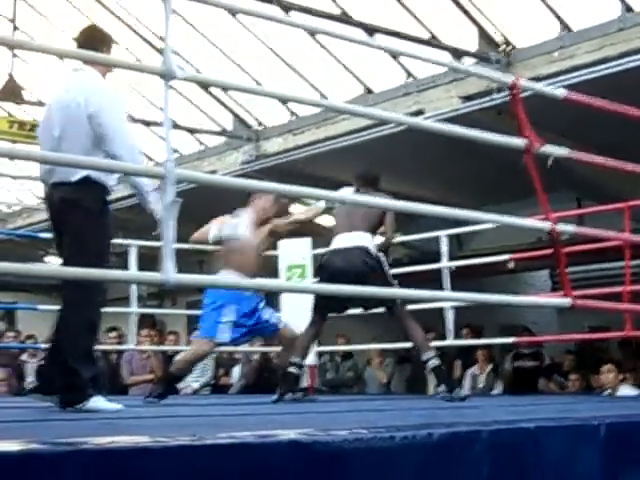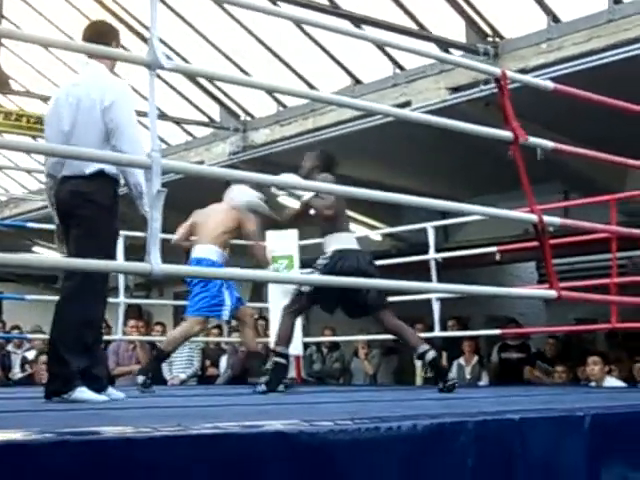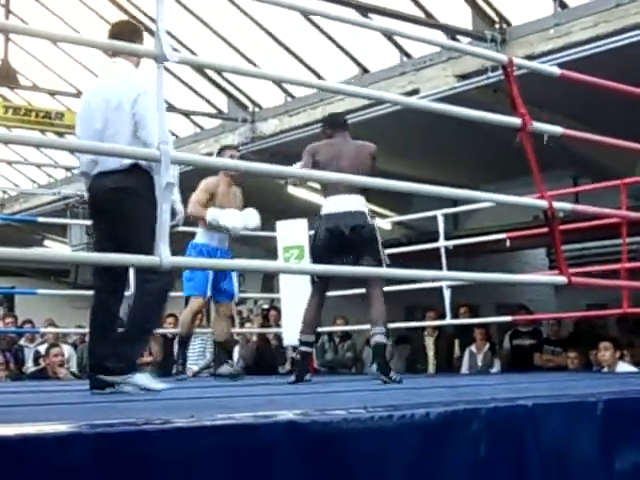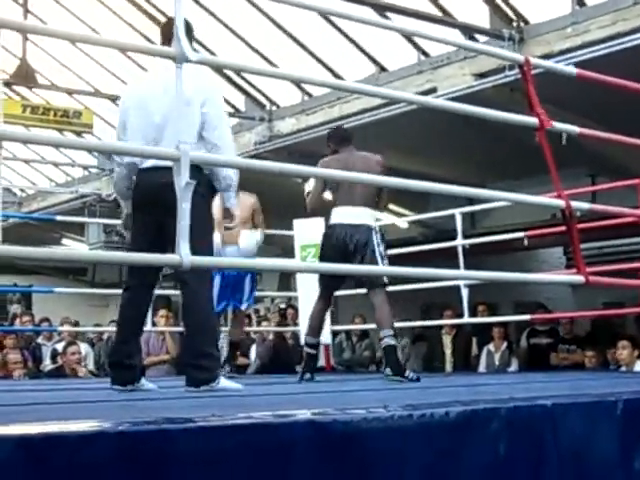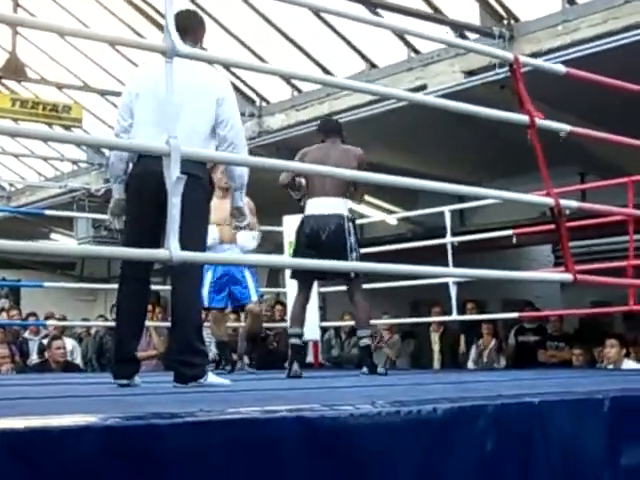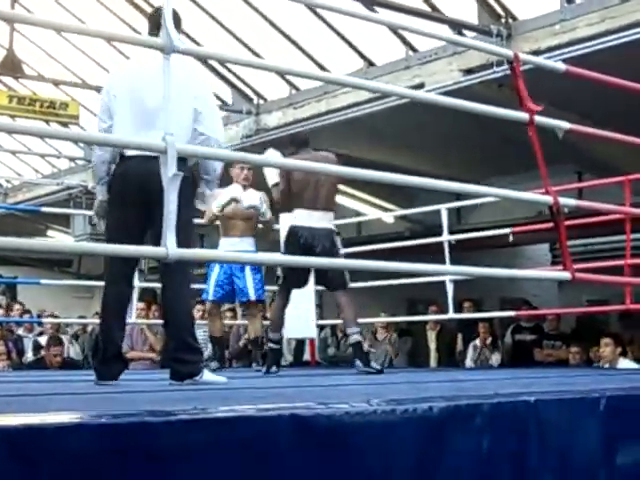
dt=0.4s
person 1, frame 1
left shoulder: (59, 95)
right shoulder: (99, 92)
left elbow: (46, 155)
right elbow: (124, 151)
right wrist: (153, 200)
left hip: (59, 195)
right hip: (86, 196)
left knee: (78, 291)
right knee: (85, 292)
left ankle: (54, 379)
right ankle: (77, 390)
person 1, frame 2
left shoulder: (64, 91)
right shoulder: (112, 87)
left elbow: (51, 155)
right elbow: (129, 148)
left wrist: (56, 202)
right wrist: (146, 201)
left hip: (67, 189)
right hip: (96, 190)
left knee: (86, 285)
right knee: (85, 285)
left ankle: (92, 377)
right ankle: (63, 380)
person 1, frame 3
left shoulder: (91, 92)
right shoulder: (138, 84)
left elbow: (84, 152)
right elbow: (156, 142)
right wrist: (172, 194)
left hip: (100, 187)
right hip: (133, 184)
left knee: (108, 280)
right knee: (154, 275)
left ankle: (104, 371)
right ankle: (123, 362)
person 1, frame 4
left shoulder: (137, 87)
right shoulder: (200, 80)
right elbow: (219, 142)
left wrist: (126, 199)
right wrist: (229, 195)
left hip: (146, 183)
right hip: (186, 182)
left knee: (140, 277)
right knee: (195, 277)
left ankle: (124, 370)
right ankle: (203, 373)
person 1, frame 5
left shoulder: (143, 76)
right shoulder: (214, 81)
left elbow: (121, 135)
right elbow: (233, 141)
left wrist: (118, 188)
left hip: (145, 172)
right hip: (189, 174)
left knee: (135, 268)
right knee: (186, 270)
left ankle: (124, 366)
right ankle: (189, 368)
person 1, frame 6
left shoulder: (121, 73)
right shoulder: (192, 73)
left elbow: (103, 135)
right elbow: (210, 135)
left wrist: (101, 189)
right wrist: (209, 185)
left hip: (127, 172)
right hip: (172, 172)
left knee: (119, 269)
right knee: (175, 268)
left ankle: (107, 365)
right ankle: (186, 366)
person 2, frame 1
right shoulder: (386, 200)
right elbow: (389, 236)
left hip: (334, 258)
right hip: (363, 255)
left knee: (315, 324)
right knee: (406, 318)
left ankle: (286, 386)
right ankle: (443, 382)
person 2, frame 2
left shoulder: (323, 178)
right shoulder: (322, 183)
left elbow: (328, 210)
left wrist: (306, 200)
left hip: (339, 257)
right hip: (358, 258)
left knee: (291, 311)
right knee: (388, 319)
left ankle: (274, 377)
right ankle: (441, 372)
person 2, frame 3
left shoulder: (315, 149)
right shoulder: (369, 149)
left wrist: (311, 173)
left hip: (328, 220)
right hip: (358, 218)
left knee: (318, 293)
right knee: (376, 286)
left ankle: (302, 366)
right ankle: (380, 359)
person 2, frame 4
left shoulder: (326, 164)
right shoulder: (377, 161)
left elbow: (313, 206)
right elbow: (382, 203)
left wrist: (311, 192)
left hip: (337, 230)
right hip: (365, 230)
left knee: (324, 297)
right knee: (378, 293)
left ankle: (308, 365)
right ankle: (392, 361)
person 2, frame 5
left shoulder: (306, 153)
right shoulder: (356, 154)
left elbow: (284, 181)
right elbow: (358, 195)
left hip: (311, 220)
right hip: (338, 221)
left knee: (303, 290)
right knee: (355, 289)
left ankle: (295, 358)
right ankle: (367, 360)
person 2, frame 6
right shoulder: (331, 159)
left elbow: (282, 204)
left wrist: (273, 178)
left hip: (299, 231)
right hip: (326, 232)
left knee: (282, 294)
right knee: (341, 295)
left ankle: (272, 359)
right ankle: (360, 355)
person 3, frame 1
left shoulder: (269, 229)
right shoulder: (229, 221)
left elbow: (295, 221)
right elbow: (196, 238)
right wrist: (219, 232)
left hip: (251, 297)
right hip: (225, 293)
left knee: (289, 337)
right knee: (203, 347)
right ankle: (162, 387)
person 3, frame 2
left shoulder: (201, 212)
right shoulder: (242, 210)
left elbow: (177, 239)
right elbow: (256, 244)
left hip: (207, 266)
right hip: (209, 265)
left knee: (247, 315)
right knee: (196, 323)
right ankle: (146, 371)
person 3, frame 3
left shoulder: (238, 192)
right shoulder: (211, 183)
right elbow: (192, 209)
left wrist: (246, 220)
right wrist: (220, 216)
left hip: (223, 252)
right hip: (203, 248)
left knee: (225, 309)
right knee: (197, 302)
left ankle: (221, 361)
right ankle: (180, 359)
person 3, frame 4
left shoulder: (251, 200)
right shoulder: (211, 200)
left elbow: (261, 228)
left wrist: (256, 236)
right wrist: (211, 238)
left knee: (240, 315)
left ankle: (230, 362)
person 3, frame 5
left shoulder: (245, 202)
left elbow: (256, 230)
left wrist: (253, 238)
left hip: (239, 261)
right hip: (214, 263)
left knee: (255, 310)
right knee: (216, 315)
left ankle: (249, 353)
right ankle: (226, 361)
person 3, frame 6
left shoulder: (258, 196)
right shoulder: (220, 194)
left elbow: (269, 223)
right elbow: (208, 219)
left wrist: (260, 208)
right wrist: (224, 201)
left hip: (247, 255)
right hip: (223, 254)
left knee: (253, 307)
right knee: (212, 307)
left ankle: (257, 358)
right ankle: (218, 356)
